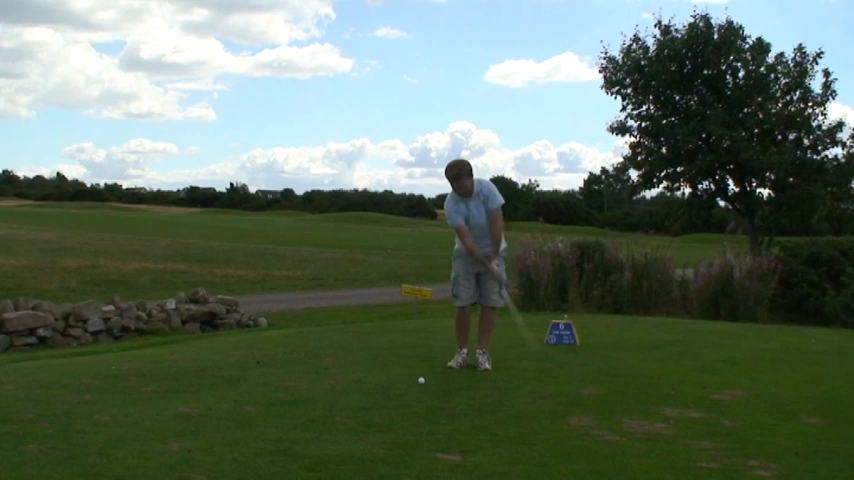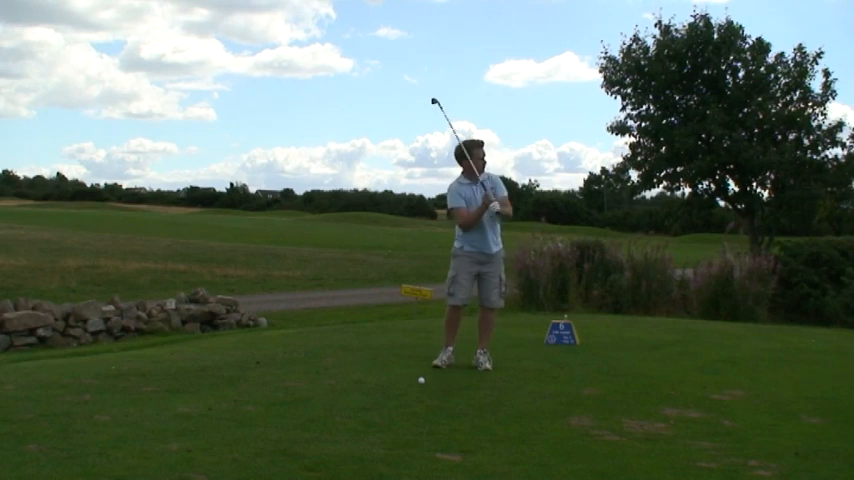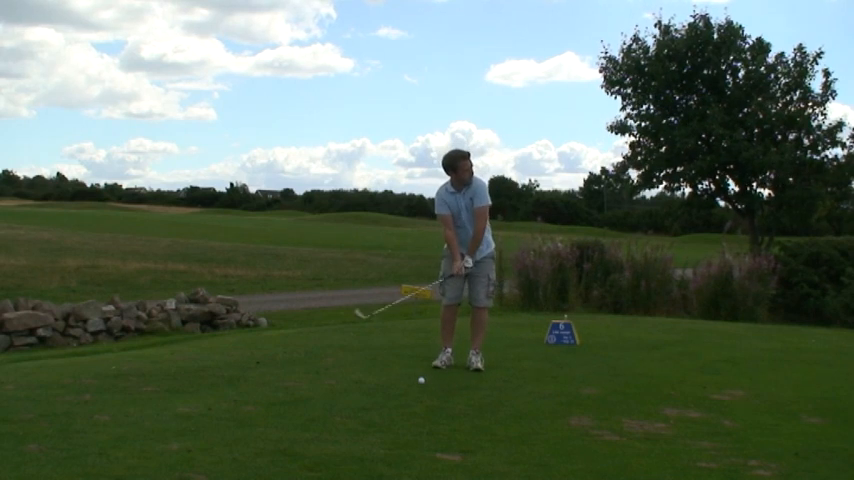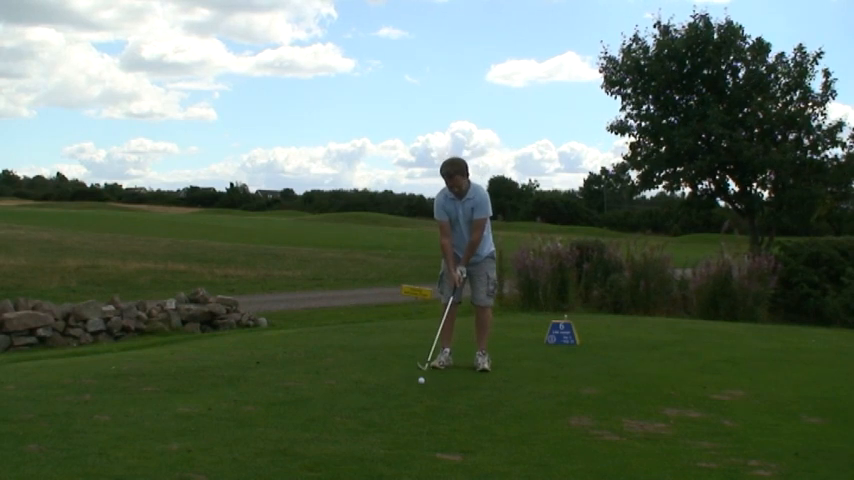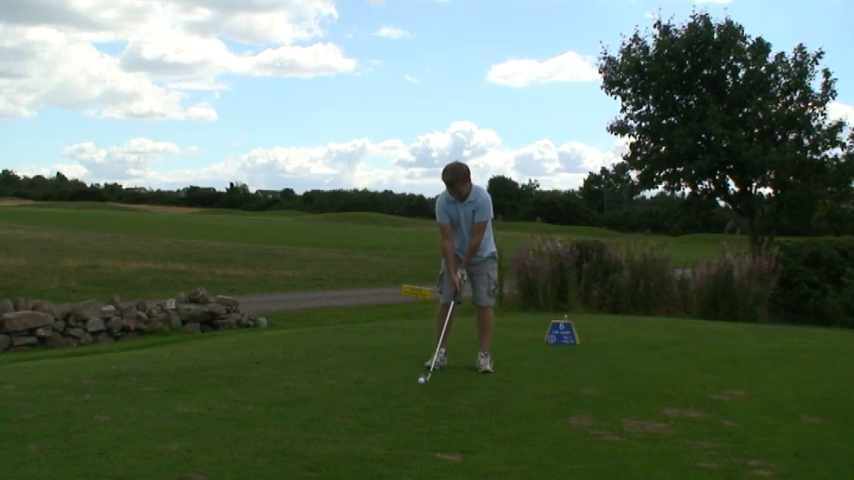
dt=1s
person 1, frame 1
left shoulder: (487, 187)
right shoulder: (451, 204)
left elbow: (497, 224)
right elbow: (466, 240)
left wrist: (494, 258)
right wrist: (485, 264)
left hip: (493, 253)
right hip: (465, 255)
left knee: (491, 305)
right knee: (462, 305)
left ankle: (482, 352)
right ankle: (462, 351)
person 1, frame 2
left shoulder: (494, 181)
right shoulder: (455, 189)
left elbow: (508, 210)
right elbow: (463, 224)
left wrist: (498, 208)
right wrist: (481, 209)
left hip: (492, 252)
right hip: (465, 252)
left knee: (490, 305)
right knee: (456, 303)
left ankle: (482, 352)
right ankle: (448, 351)
person 1, frame 3
left shoulder: (479, 186)
right shoulder: (442, 194)
left elbow: (481, 225)
right elbow: (448, 230)
left wrist: (469, 258)
right wrist: (457, 259)
left hip: (482, 254)
right hip: (454, 254)
left knee: (480, 304)
right knee: (449, 303)
left ankle: (475, 353)
right ankle: (446, 352)
person 1, frame 4
left shoulder: (480, 195)
right shoulder: (441, 199)
left elbow: (476, 235)
right elbow: (445, 237)
left wrist: (463, 266)
right wrist: (452, 269)
left hip: (481, 255)
right hip: (454, 255)
left knee: (483, 304)
right knee: (448, 302)
left ankle: (482, 354)
right ankle: (445, 352)
person 1, frame 5
left shoulder: (482, 198)
right shoulder: (442, 201)
left elbow: (477, 237)
right elbow: (446, 239)
left wrist: (464, 268)
right wrist: (452, 272)
left hip: (482, 256)
right hip: (454, 255)
left knee: (484, 304)
right knee: (446, 302)
left ankle: (484, 355)
right ankle: (441, 352)
